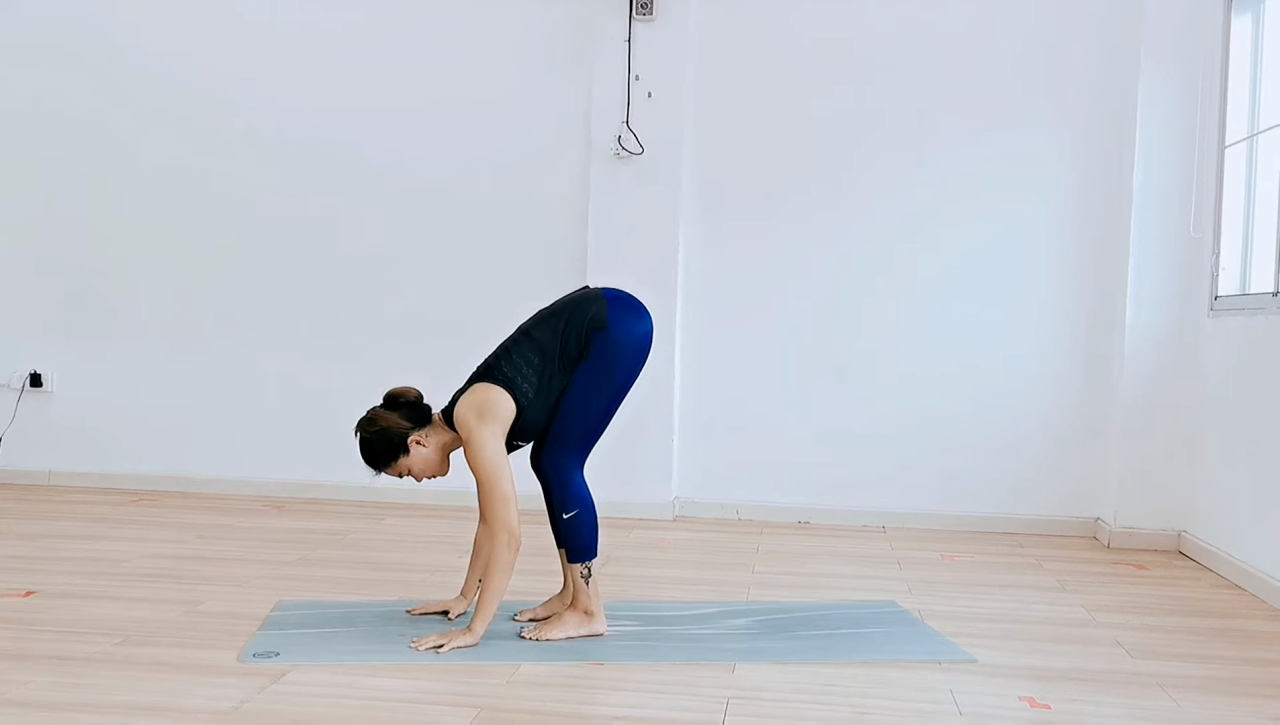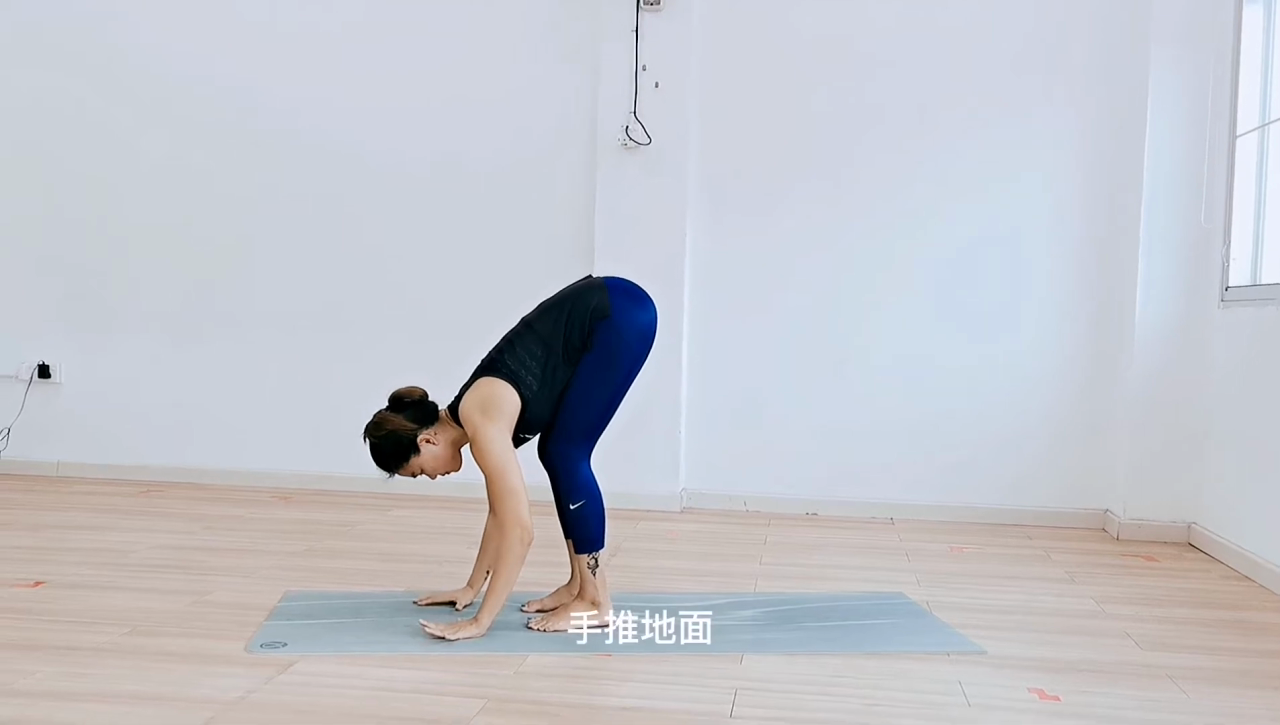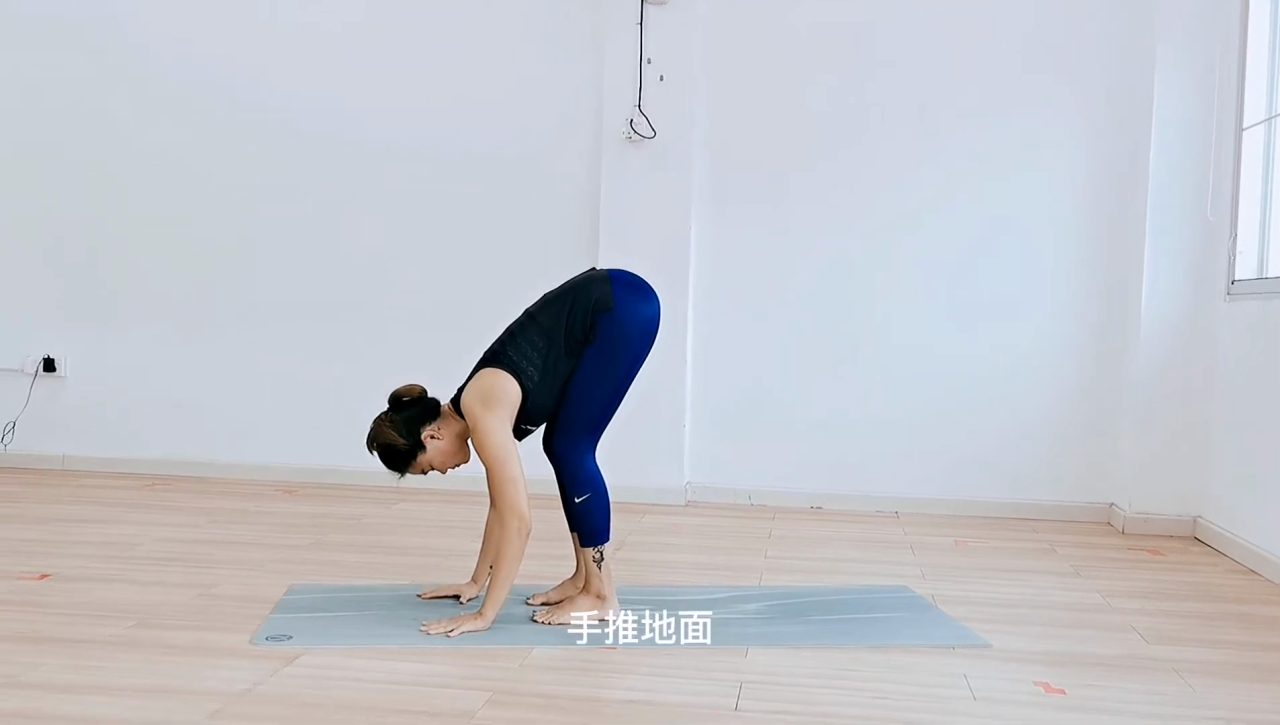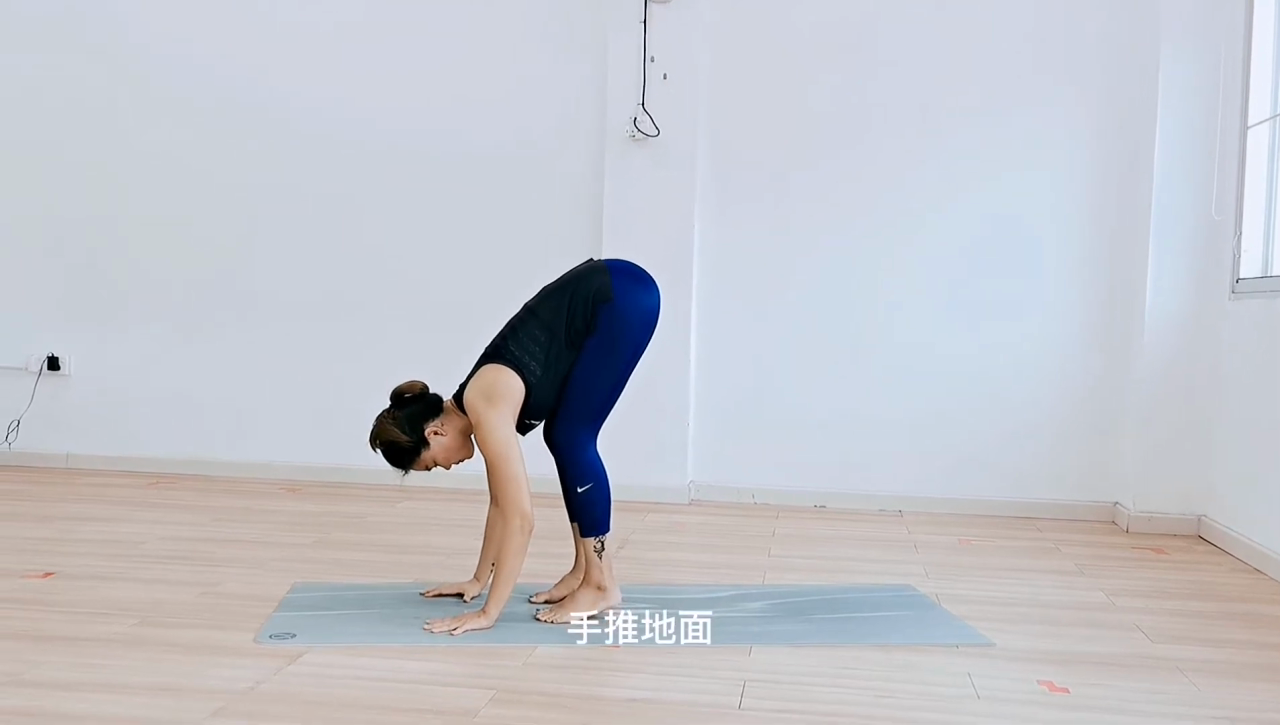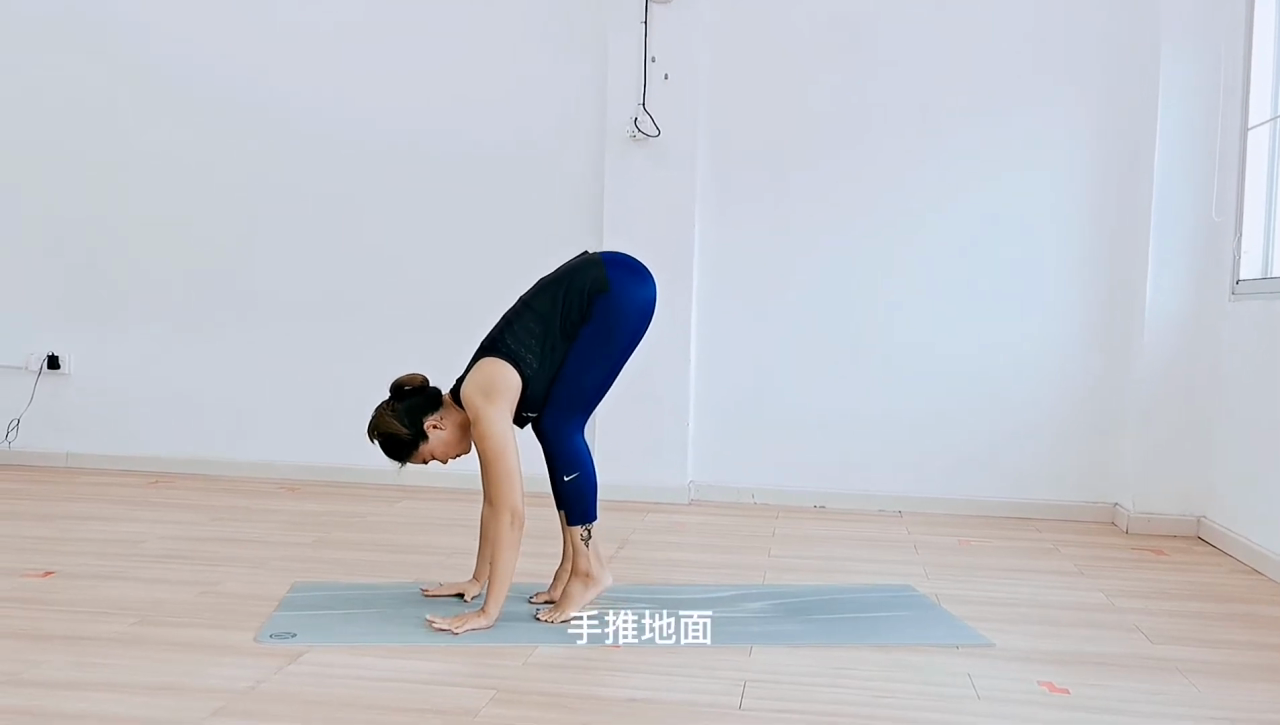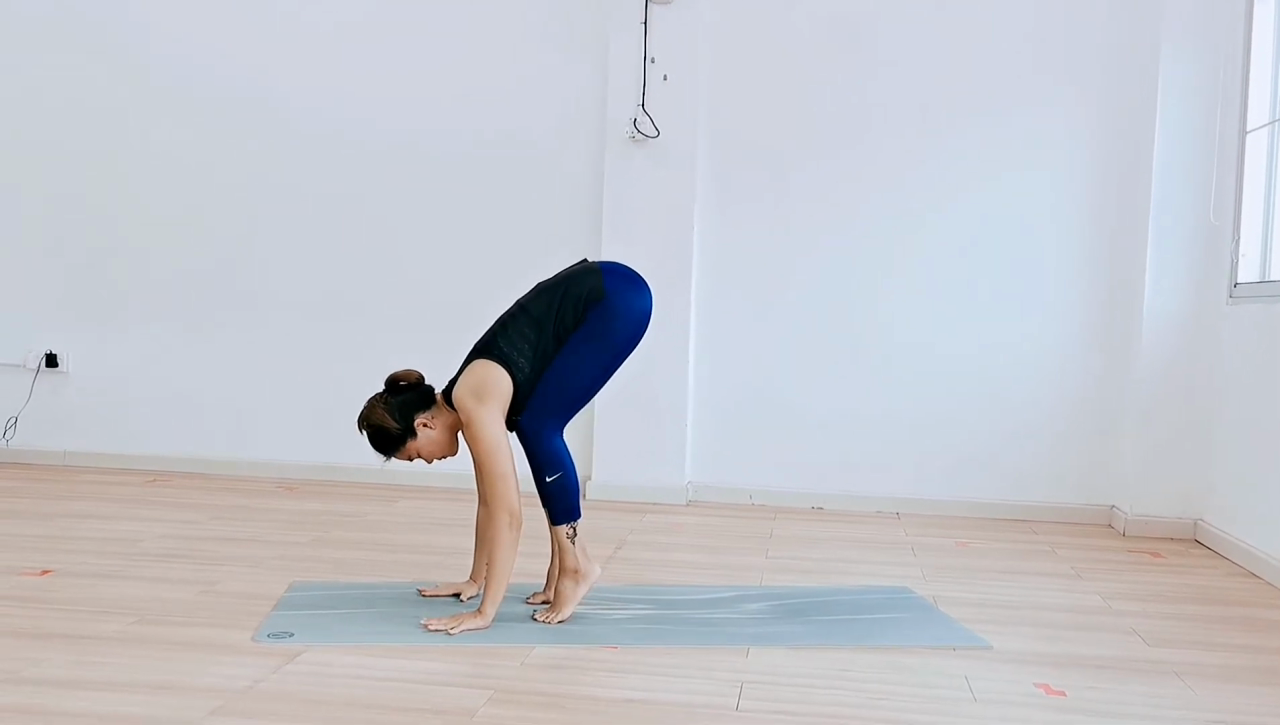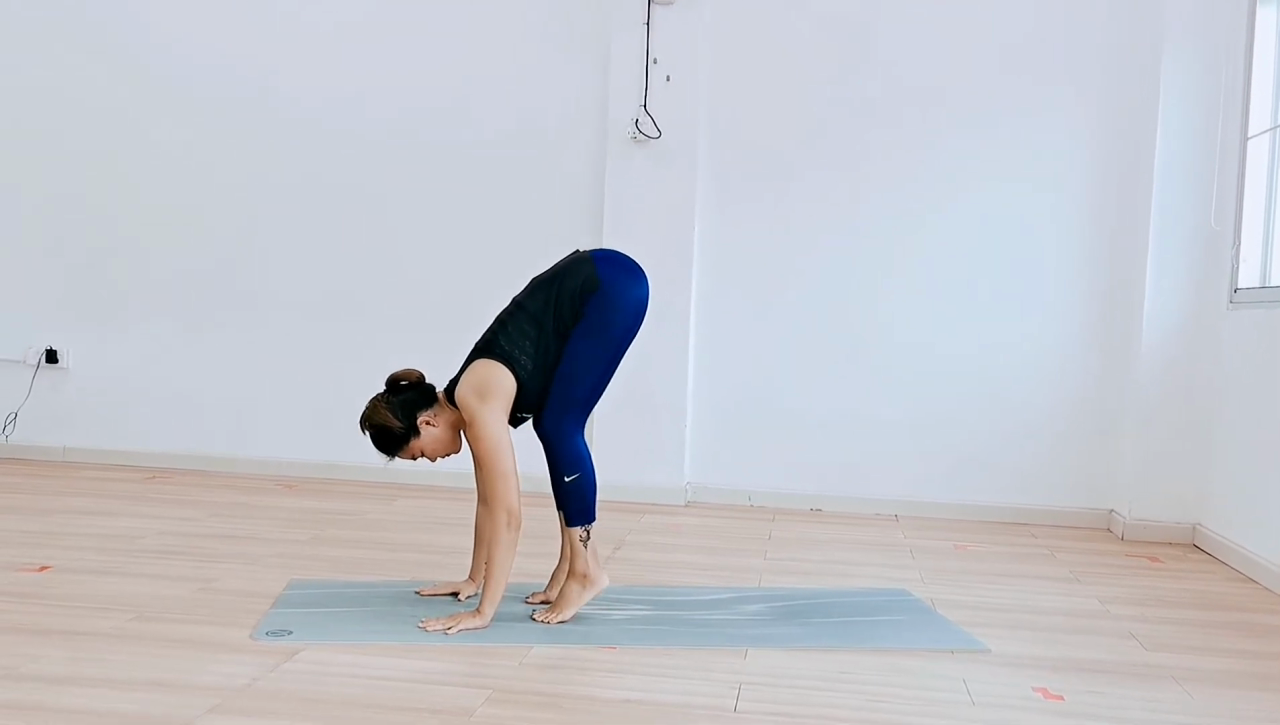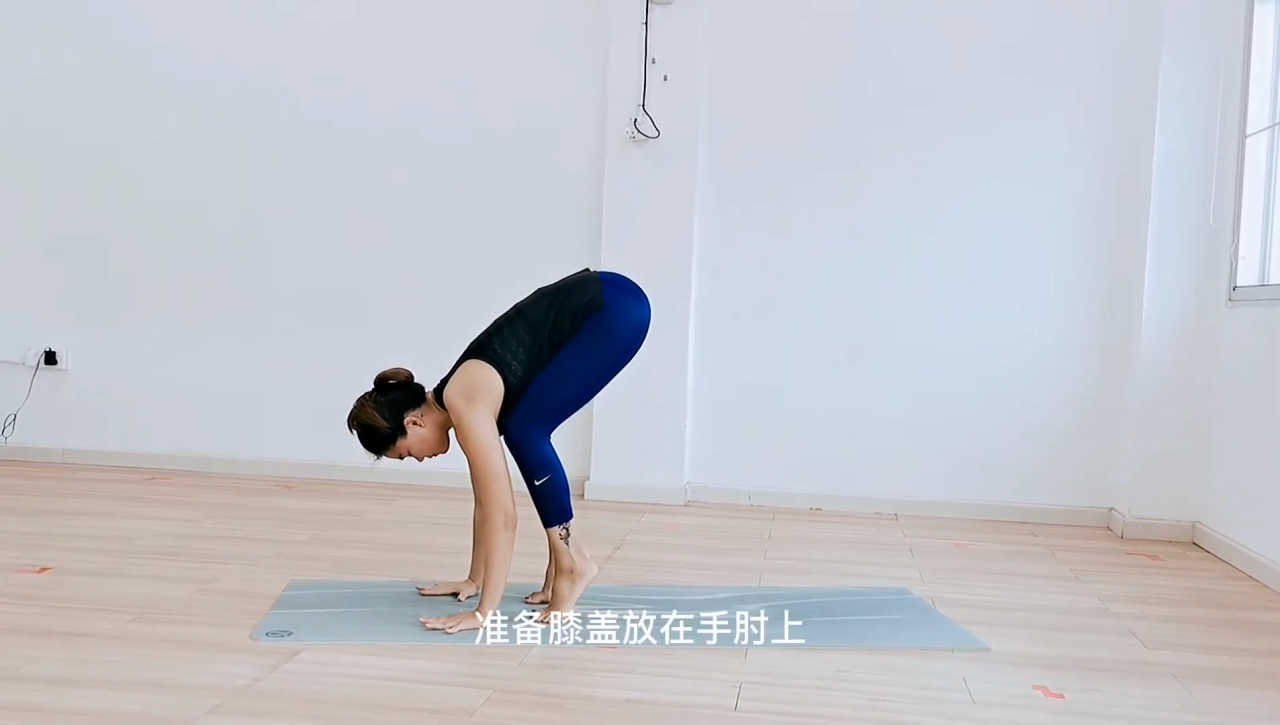
dt=0.5s
person 1, frame 1
left shoulder: (477, 428)
right shoulder: (466, 422)
left elbow: (507, 536)
right elbow: (490, 521)
left wrist: (474, 630)
right wrist: (465, 598)
left hip: (618, 326)
right hip: (594, 328)
left knee: (559, 465)
right knee: (548, 462)
left ankle: (588, 610)
right ankle: (572, 592)
person 1, frame 2
left shoulder: (483, 425)
right shoulder: (474, 415)
left elbow: (519, 530)
right elbow: (501, 513)
left wrist: (480, 621)
right wrist: (471, 588)
left hip: (622, 315)
right hip: (601, 315)
left knee: (566, 456)
right knee: (556, 454)
left ankle: (595, 600)
right ankle: (580, 584)
person 1, frame 3
left shoulder: (483, 415)
right shoulder: (477, 410)
left elbow: (518, 521)
right elbow: (501, 506)
left wrist: (484, 615)
right wrist: (476, 582)
left hip: (624, 306)
right hip: (601, 309)
left knee: (570, 449)
right knee: (561, 446)
left ankle: (600, 592)
right ankle: (584, 576)
person 1, frame 4
left shoulder: (486, 411)
right shoulder: (480, 406)
left elbow: (519, 518)
right elbow: (501, 502)
left wrist: (488, 613)
right wrist: (479, 580)
left hip: (624, 297)
right hip: (602, 298)
left knee: (571, 439)
right knee: (561, 437)
left ankle: (600, 582)
right ankle: (584, 569)
person 1, frame 5
left shoulder: (482, 404)
right shoulder: (471, 404)
left elbow: (510, 513)
right elbow: (494, 500)
left wrist: (487, 612)
right wrist: (478, 579)
left hip: (620, 288)
right hip: (596, 292)
left knee: (559, 428)
right knee: (551, 428)
left ankle: (589, 569)
right ankle: (572, 564)
person 1, frame 6
left shoulder: (474, 405)
right shoulder: (468, 402)
left elbow: (507, 513)
right elbow: (489, 500)
left wrist: (485, 612)
right wrist: (476, 580)
left hip: (617, 297)
right hip: (594, 298)
left knee: (539, 428)
right knee: (536, 429)
left ankle: (575, 564)
right ankle: (563, 565)
person 1, frame 7
left shoulder: (477, 403)
right shoulder: (467, 405)
left elbow: (506, 513)
right elbow: (488, 499)
left wrist: (484, 612)
right wrist: (474, 579)
left hip: (612, 286)
right hip: (590, 290)
left knee: (559, 428)
right knee: (552, 426)
left ankle: (585, 571)
right ankle: (570, 565)
person 1, frame 8
left shoulder: (465, 406)
right shoulder: (460, 400)
left elbow: (502, 514)
right elbow: (486, 501)
left wrist: (484, 613)
right wrist: (474, 579)
left hip: (617, 308)
right hip: (593, 309)
left knee: (525, 432)
right knee: (525, 433)
left ankle: (573, 565)
right ankle: (562, 565)
